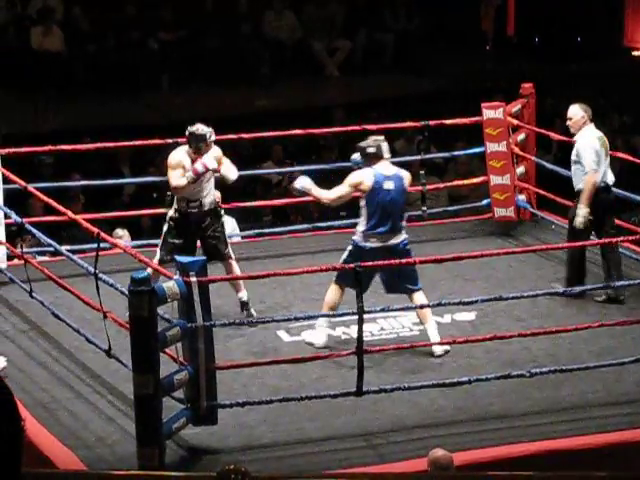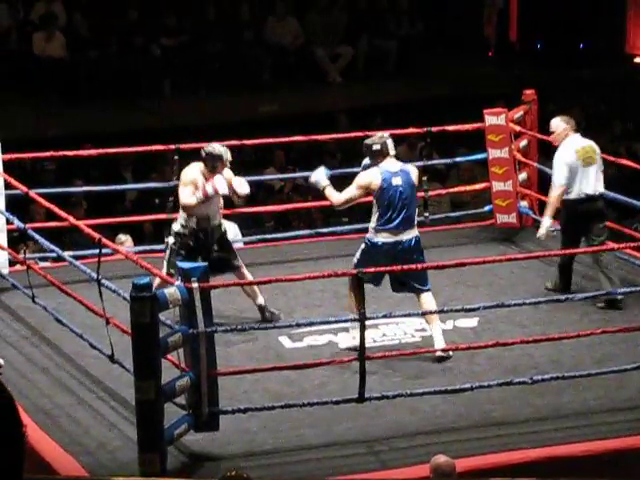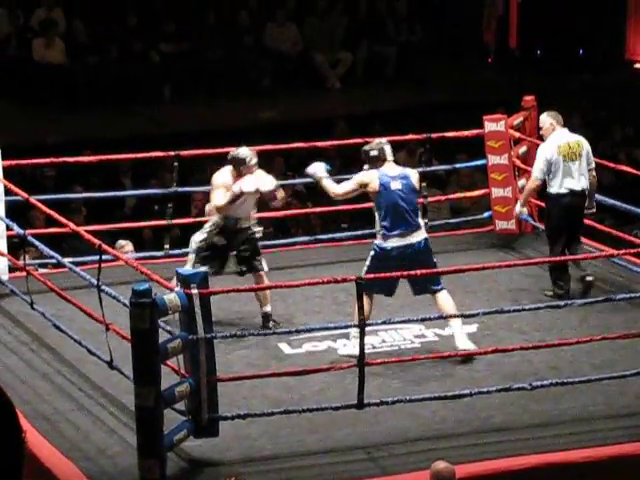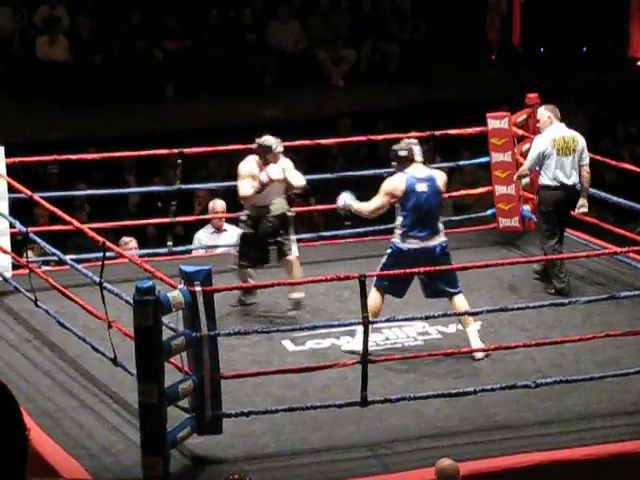
dt=0.2s
person 1, frame 1
left shoulder: (361, 176)
right shoulder: (405, 176)
left elbow: (330, 199)
left wrist: (308, 186)
left hip: (366, 245)
right hip: (397, 244)
left knee: (339, 283)
right knee: (415, 290)
left ankle: (320, 332)
right ankle: (435, 340)
person 1, frame 2
left shoulder: (370, 176)
right shoulder: (412, 171)
left elbow: (339, 201)
left wrist: (323, 182)
left hip: (379, 243)
right hip: (409, 242)
left knee: (356, 283)
right knee: (423, 291)
right ankle: (439, 343)
person 1, frame 3
left shoulder: (369, 178)
right shoulder: (413, 175)
left elbow: (336, 192)
left wrist: (320, 175)
left hip: (387, 248)
right hip: (417, 244)
left knee: (365, 291)
right knee: (438, 290)
left ankle: (355, 342)
right ankle: (461, 339)
person 1, frame 4
left shoulder: (395, 182)
right shoulder: (440, 177)
left elbow: (369, 211)
left wrist: (350, 203)
left hip: (404, 248)
right hip: (435, 247)
left knee: (378, 289)
right knee: (454, 293)
left ankle: (361, 339)
right ankle: (476, 343)
person 2, frame 1
left shoulder: (586, 140)
right shoulder: (597, 136)
left elbow: (591, 175)
left wrist: (583, 206)
left hip: (592, 197)
right hip: (605, 195)
left knee: (576, 242)
right knee: (608, 243)
left ankle: (573, 286)
right ankle: (615, 290)
person 2, frame 2
left shoulder: (564, 152)
right shoulder: (592, 146)
left elbow: (558, 189)
right elbow: (600, 174)
left wrist: (547, 218)
left hip: (576, 206)
right hip: (596, 203)
left knee: (569, 248)
right knee: (598, 249)
left ankle: (562, 286)
right ankle: (612, 292)
person 2, frame 3
left shoulder: (547, 147)
right shoulder: (581, 142)
left elbow: (535, 181)
right elbow: (592, 174)
left wrist: (520, 203)
right wrist: (591, 199)
left hip: (558, 200)
right hip: (579, 198)
left knee: (556, 246)
right knee: (573, 241)
left ankle: (561, 289)
right ankle: (585, 274)
person 2, frame 4
left shoulder: (542, 140)
right shoulder: (577, 137)
left elbow: (527, 169)
right elbow: (585, 171)
left wrist: (517, 176)
right wrist: (584, 197)
left hip: (549, 193)
right hip: (570, 192)
left knee: (550, 239)
right knee: (557, 235)
left ankle: (560, 284)
right ankle: (546, 270)
person 3, frame 1
left shoulder: (215, 152)
right shoulder: (177, 157)
left elbow: (225, 165)
right elbow: (176, 188)
left wrist: (228, 172)
right wrist: (196, 173)
left hip: (208, 212)
right hip: (183, 213)
left knee: (227, 258)
right knee: (161, 261)
left ankle: (244, 302)
person 3, frame 2
left shoulder: (225, 174)
right shoulder: (190, 174)
left elbow: (238, 198)
right elbow: (185, 205)
left wrist: (240, 191)
right wrist: (206, 194)
left hip: (213, 228)
right hip: (188, 230)
left knee: (239, 269)
right knee: (169, 273)
left ankle: (263, 308)
person 3, frame 3
left shoulder: (259, 176)
right shoulder: (222, 177)
left elbow: (278, 202)
right elbow: (217, 208)
left wrist: (273, 191)
right wrist: (237, 192)
left hip: (245, 229)
right hip: (220, 228)
left knee: (260, 273)
left ankle: (267, 315)
person 3, frame 4
left shoulder: (284, 163)
right shoulder: (247, 167)
left elbow: (297, 188)
right elbow: (244, 198)
left wrist: (296, 182)
right wrist: (264, 181)
left hip: (278, 215)
right hip: (254, 218)
left knee: (290, 257)
right knee: (244, 264)
left ankle: (297, 297)
right ankle: (249, 291)
